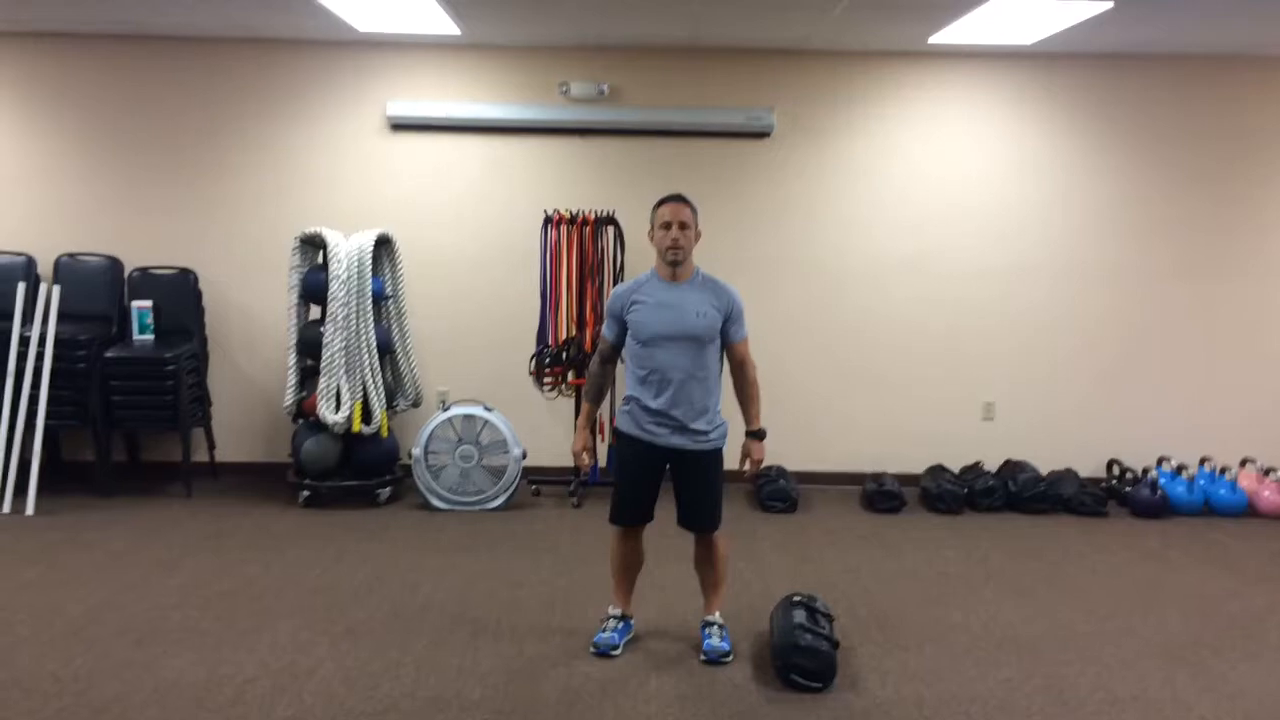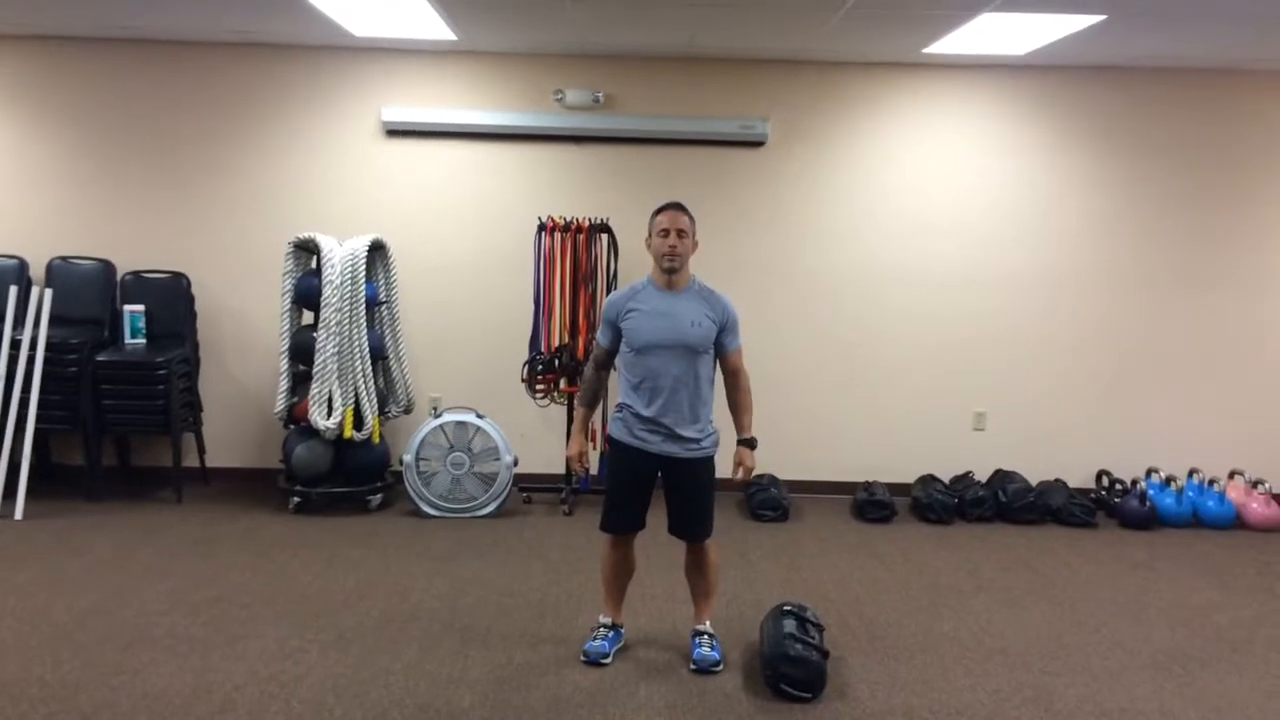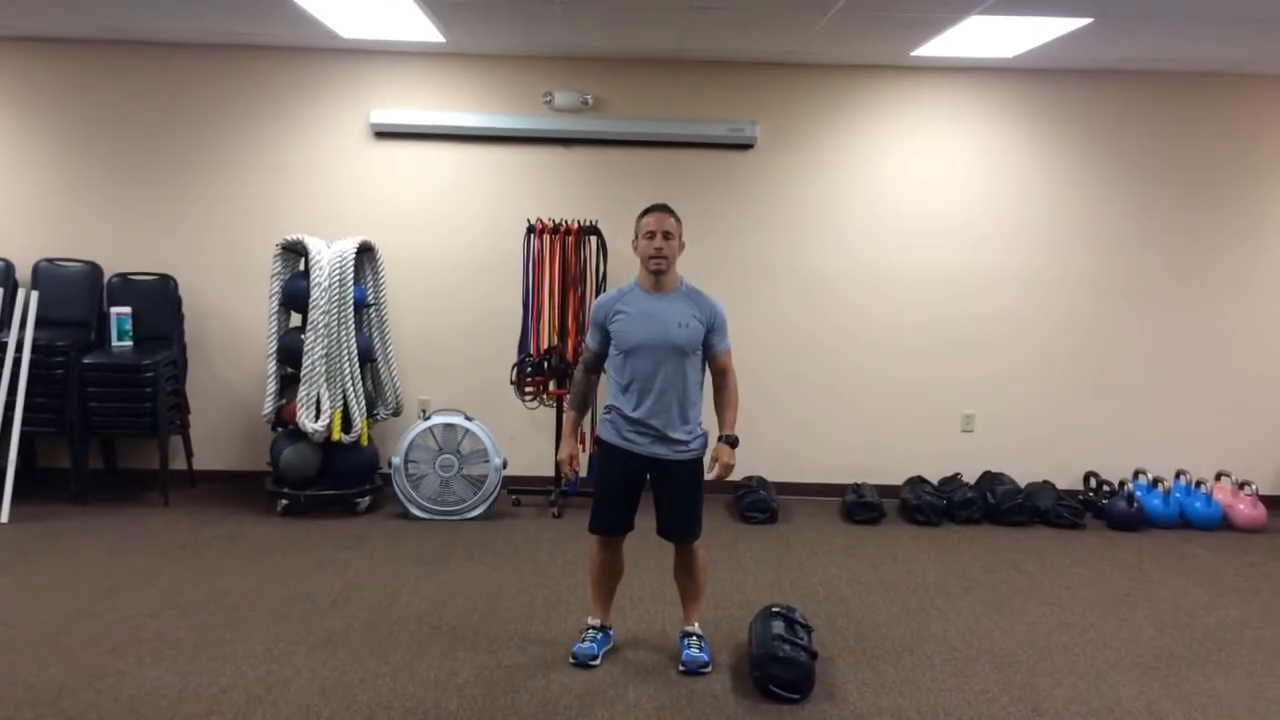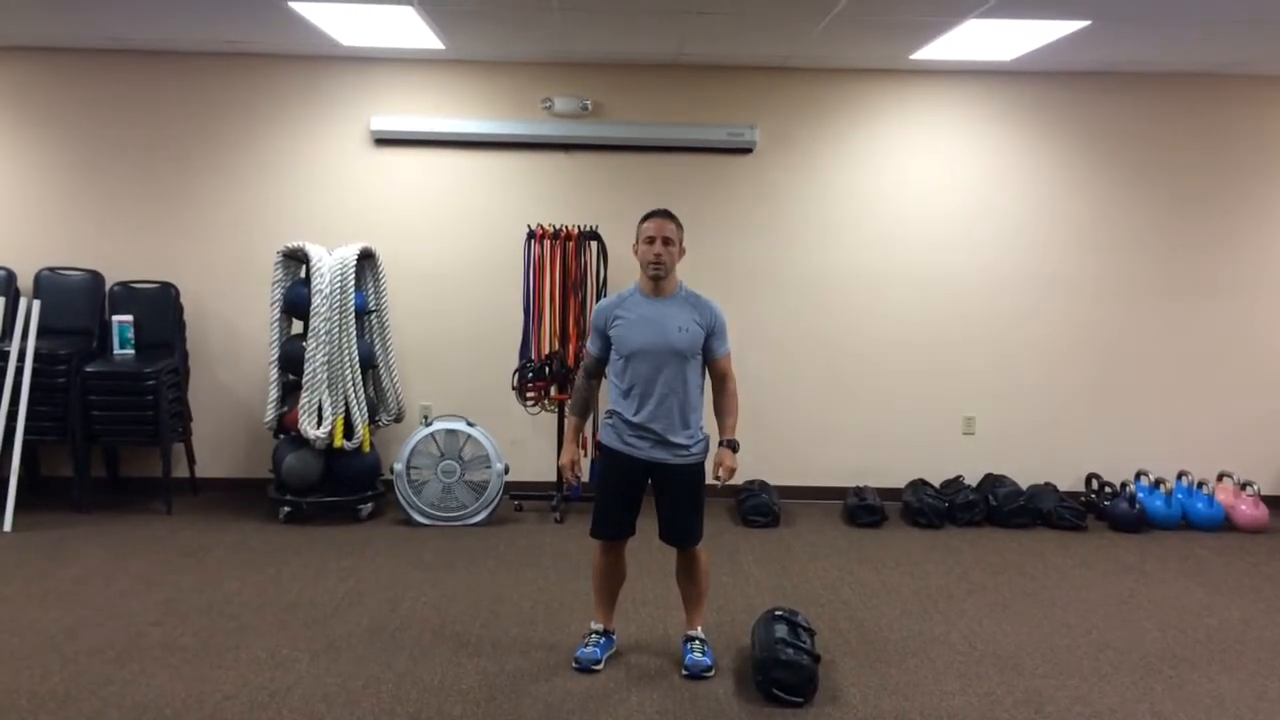
dt=1s
person 1, frame 1
left shoulder: (721, 298)
right shoulder: (626, 296)
left elbow: (742, 366)
right elbow: (603, 362)
left wrist: (755, 432)
right wrist: (583, 425)
left hip: (701, 438)
right hip: (638, 434)
left knee: (706, 531)
right knee: (628, 527)
left ankle: (713, 619)
right ankle: (621, 615)
person 1, frame 2
left shoulder: (717, 308)
right shoulder: (621, 304)
left elbow: (735, 376)
right elbow: (597, 368)
left wrist: (746, 441)
right wrist: (578, 431)
left hip: (693, 446)
right hip: (630, 440)
left knee: (698, 540)
right knee: (619, 534)
left ankle: (703, 628)
right ankle: (610, 623)
person 1, frame 3
left shoulder: (705, 309)
right shoulder: (609, 306)
left elbow: (723, 376)
right elbow: (587, 371)
left wrist: (727, 439)
right wrist: (569, 434)
left hip: (682, 448)
right hip: (619, 442)
left knee: (686, 542)
right knee: (607, 537)
left ankle: (692, 630)
right ankle: (599, 626)
person 1, frame 4
left shoulder: (704, 313)
right shoulder: (610, 311)
left elbow: (723, 380)
right elbow: (588, 376)
left wrist: (728, 442)
right wrist: (571, 439)
left hip: (683, 452)
right hip: (620, 447)
left knee: (688, 546)
right knee: (610, 541)
left ankle: (694, 634)
right ankle: (602, 630)
